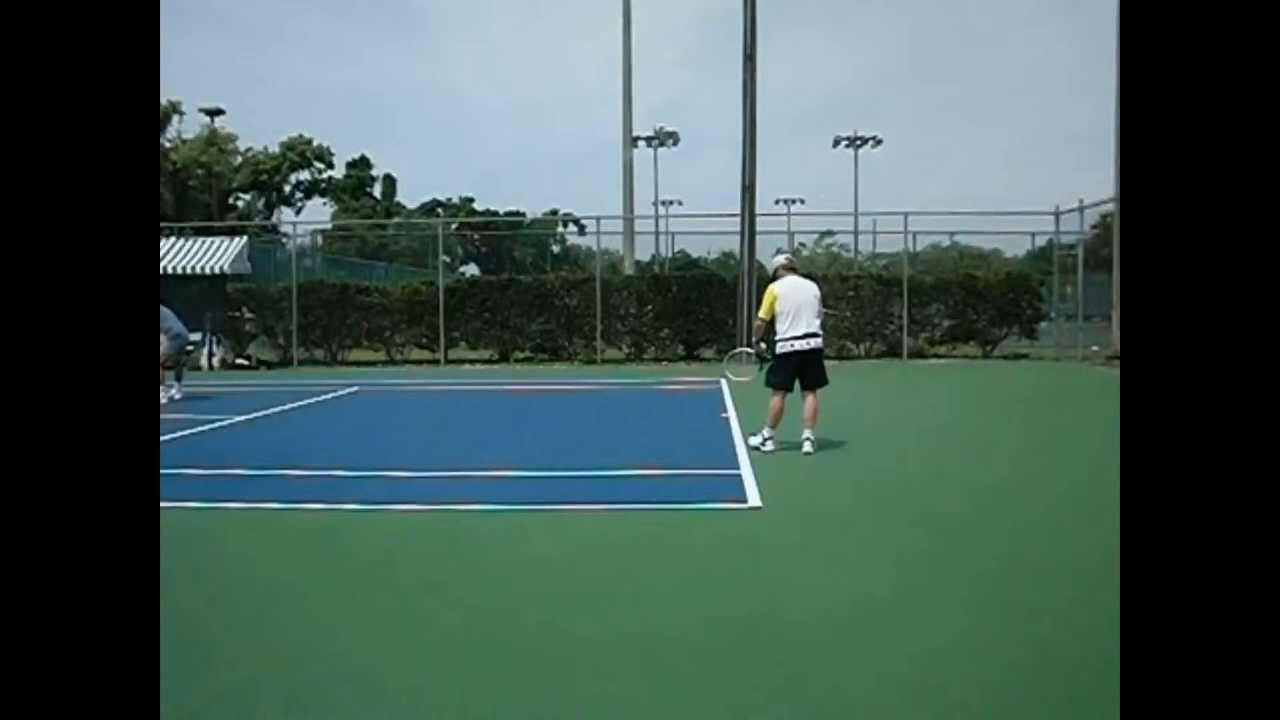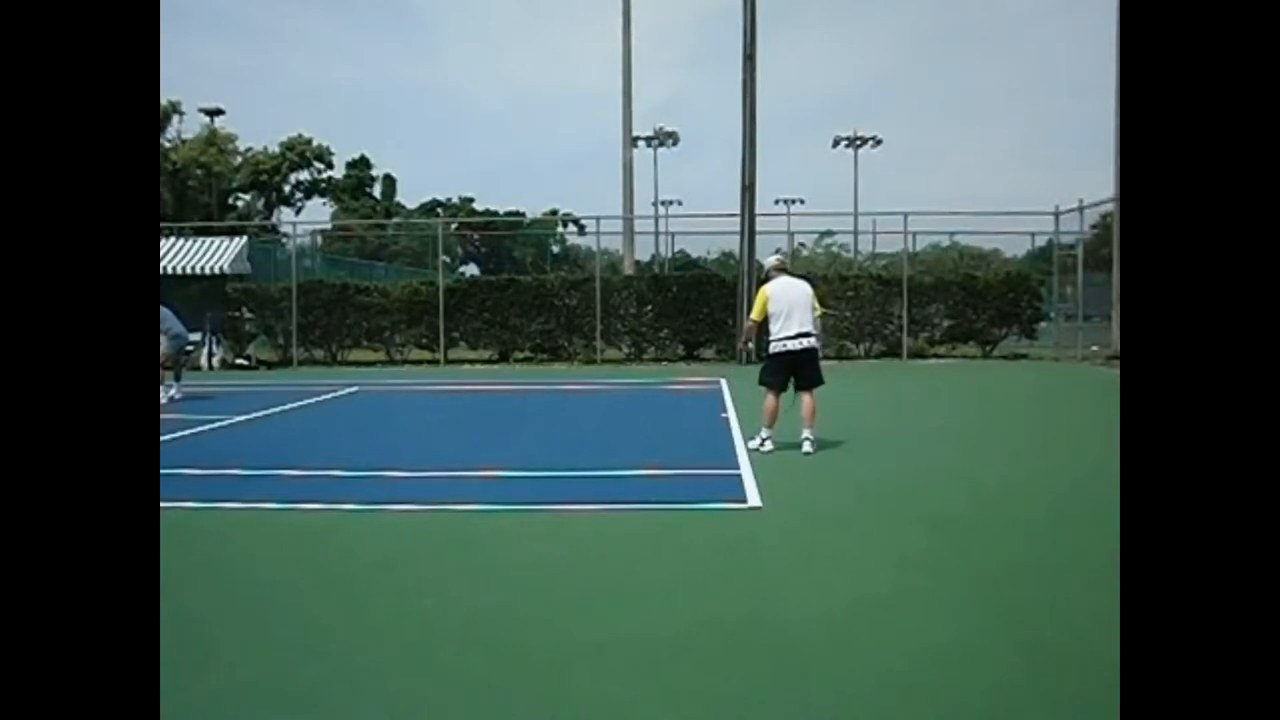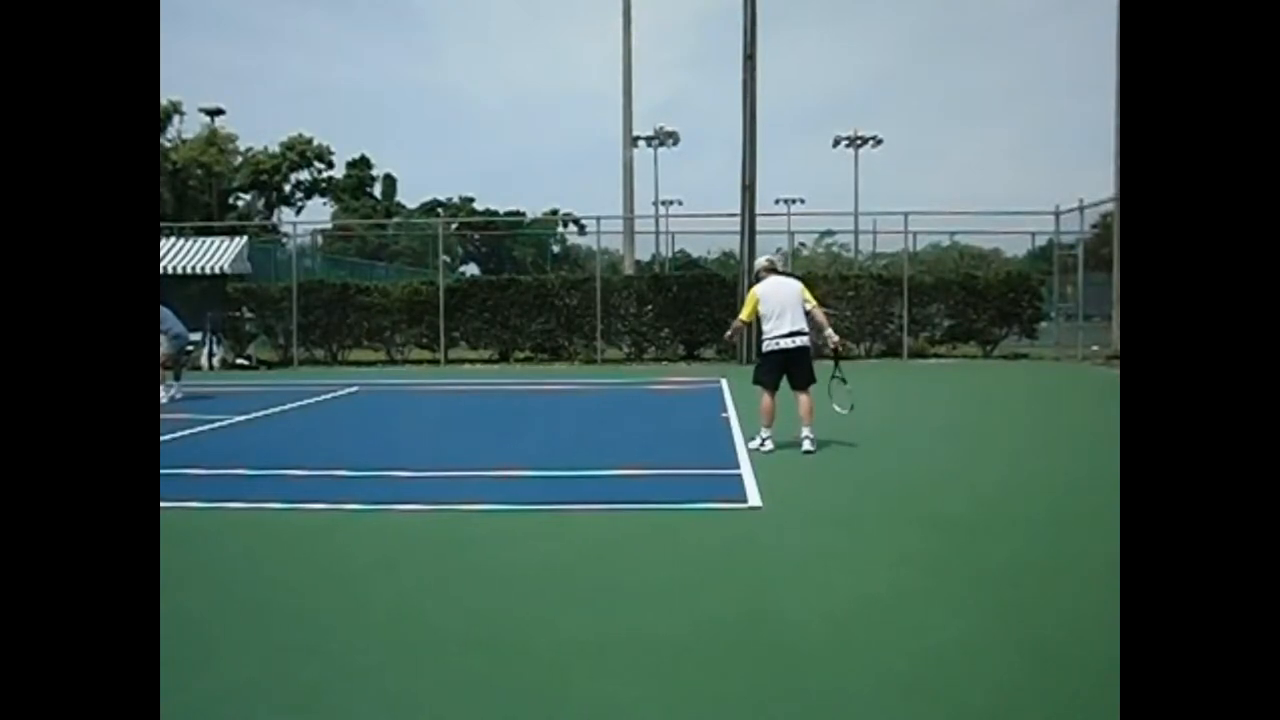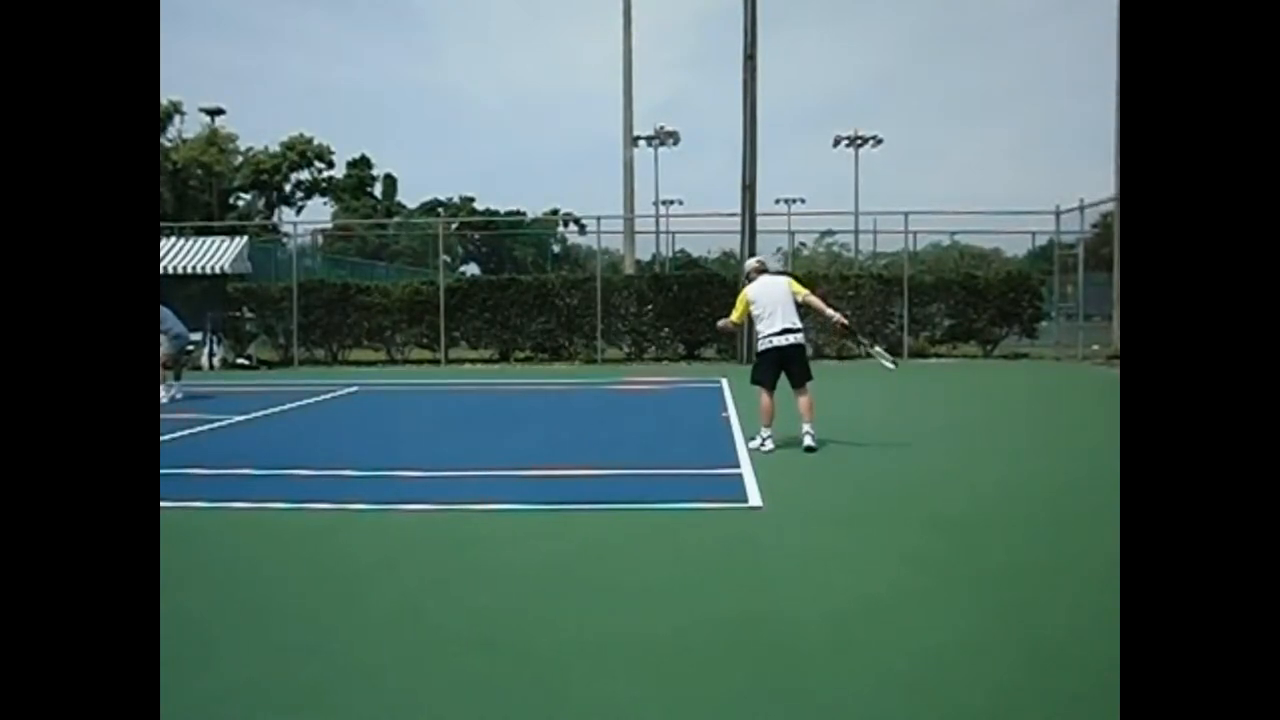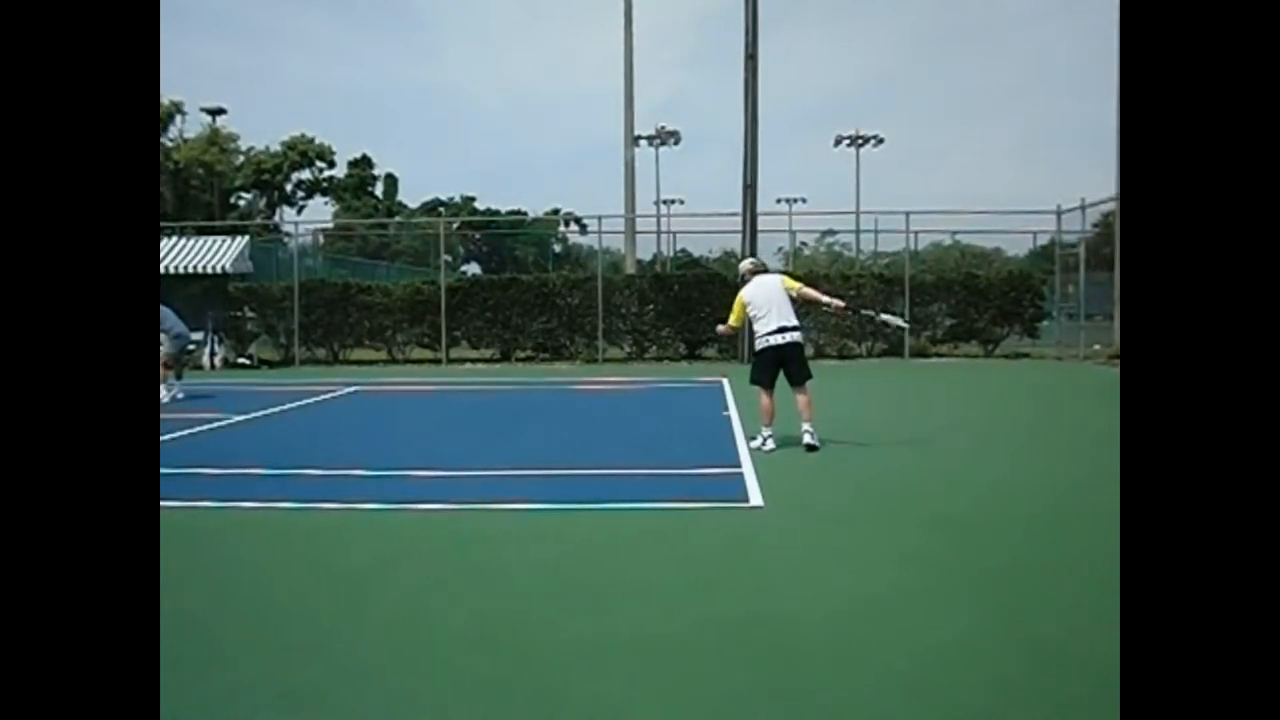
dt=1s
person 1, frame 1
left shoulder: (775, 288)
right shoulder: (813, 286)
left elbow: (761, 322)
right elbow: (818, 316)
left wrist: (756, 339)
left hip: (787, 346)
right hip: (812, 344)
left knee: (778, 393)
right knee: (810, 392)
left ankle: (767, 437)
right ankle: (808, 438)
person 1, frame 2
left shoulder: (767, 289)
right shoulder: (805, 286)
left elbow: (752, 323)
right elbow: (816, 318)
left wrist: (745, 340)
right wrist: (817, 343)
left hip: (781, 346)
right hip: (806, 345)
left knee: (772, 392)
right knee: (806, 392)
left ankle: (765, 438)
right ankle: (807, 438)
person 1, frame 3
left shoulder: (758, 290)
right shoulder: (796, 284)
left elbow: (742, 322)
right elbow: (814, 309)
left wrist: (730, 333)
right wrist: (829, 332)
left hip: (774, 346)
right hip: (799, 343)
left knee: (768, 392)
right knee: (803, 391)
left ankle: (765, 438)
right ankle: (807, 436)
person 1, frame 4
left shoulder: (748, 291)
right shoulder: (785, 281)
left elbow: (733, 324)
right elbow: (808, 297)
left wrist: (721, 324)
right wrist: (830, 313)
left hip: (769, 344)
right hip: (794, 340)
left knee: (766, 391)
right knee: (801, 389)
left ankle: (765, 437)
right ankle: (807, 433)
person 1, frame 5
left shoulder: (744, 293)
right shoulder: (779, 279)
left elbow: (732, 328)
right elbow: (802, 290)
left wrist: (721, 330)
right wrist: (826, 299)
left hip: (766, 343)
right hip: (791, 339)
left knee: (765, 390)
right knee: (800, 387)
left ankle: (766, 436)
right ankle: (808, 432)
